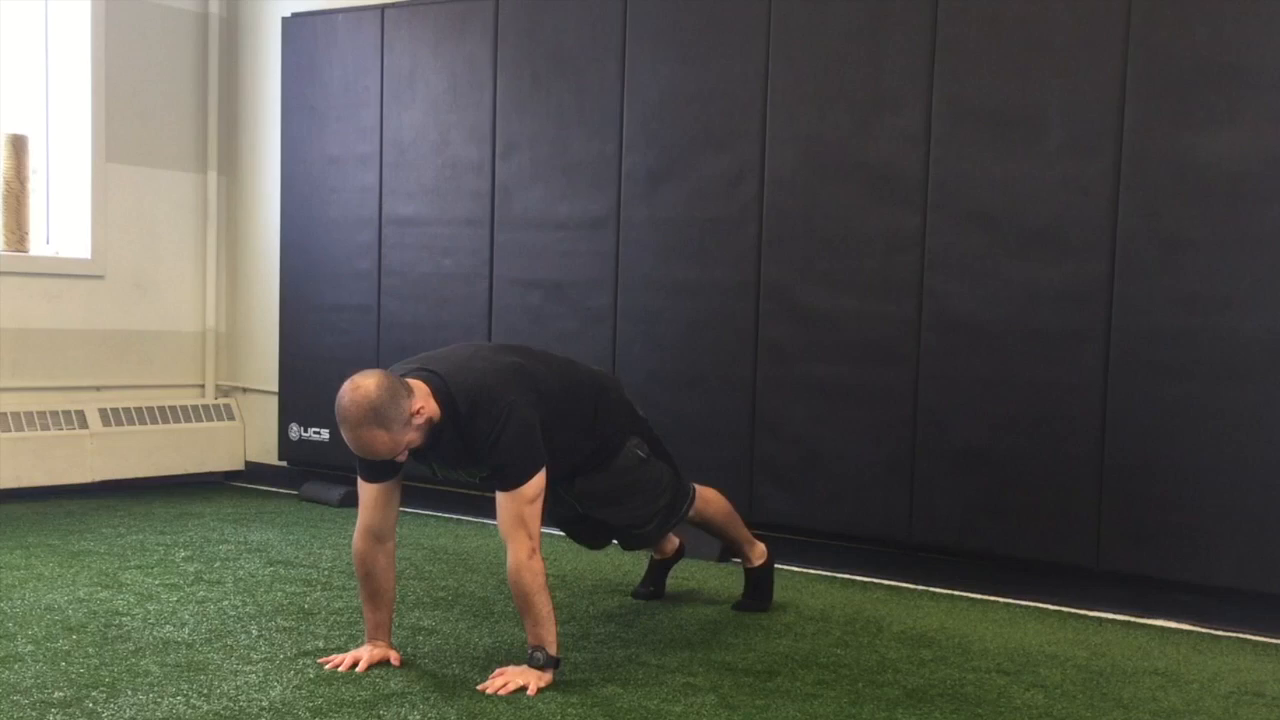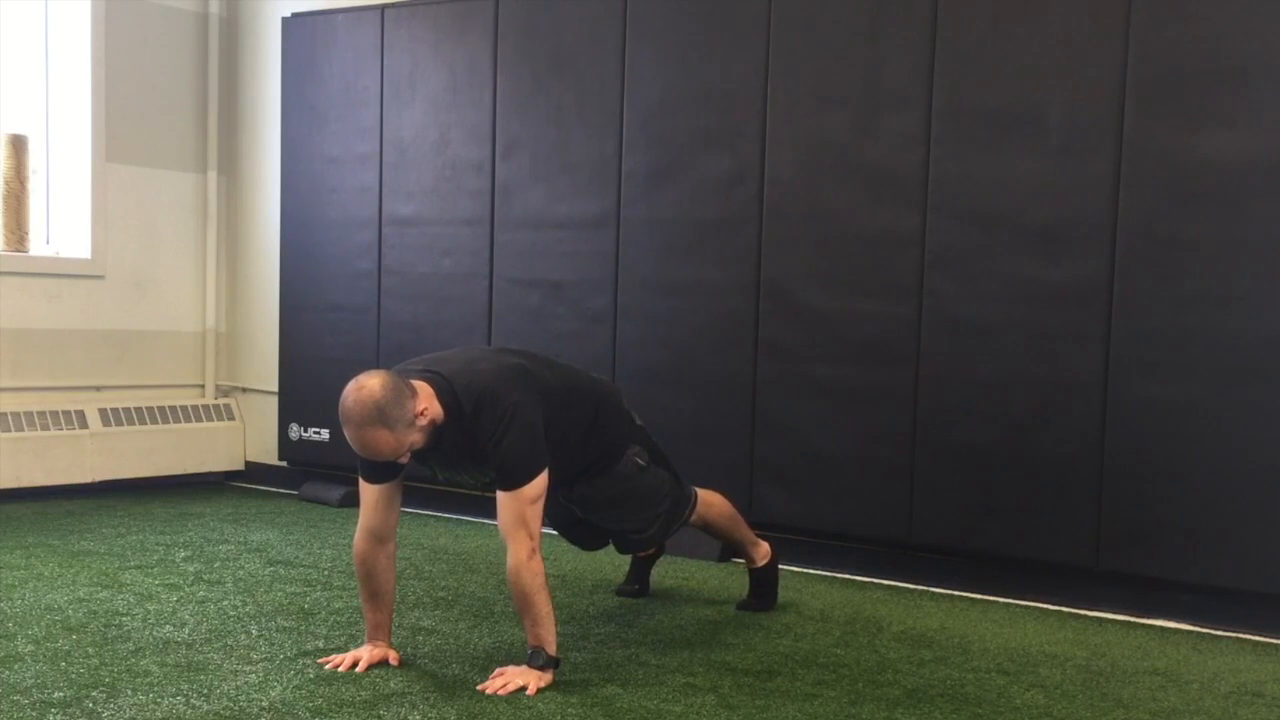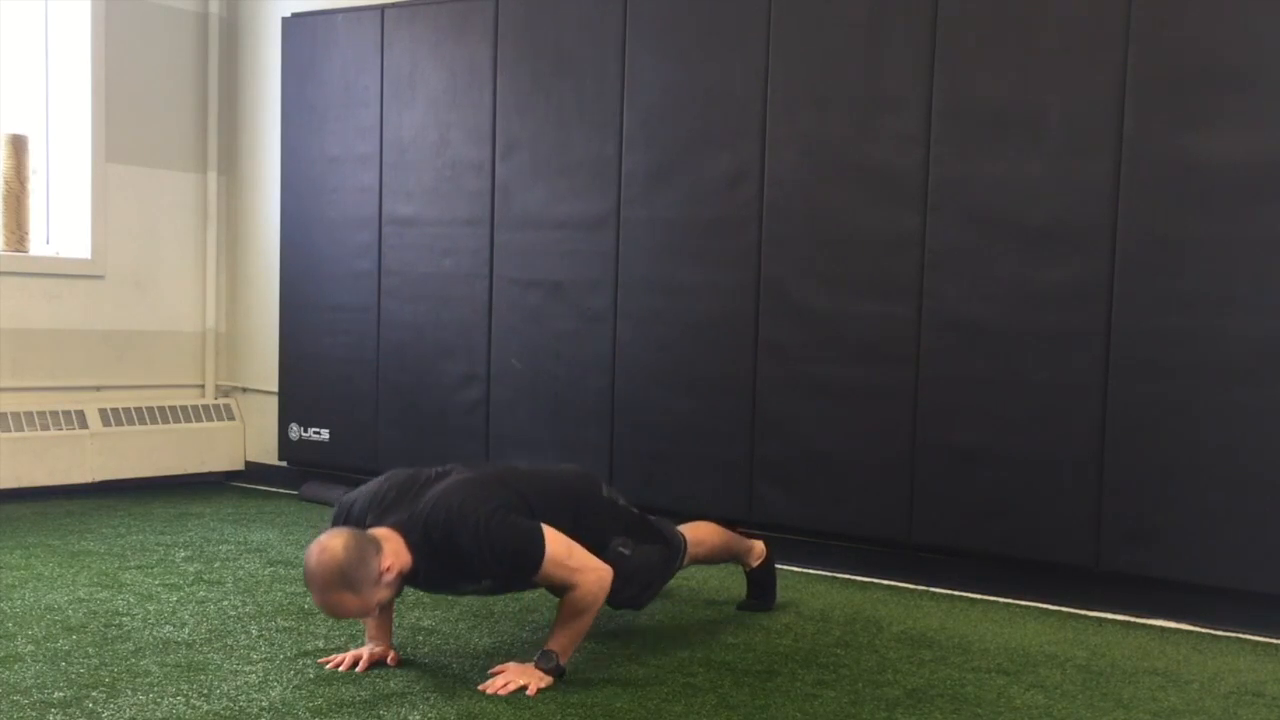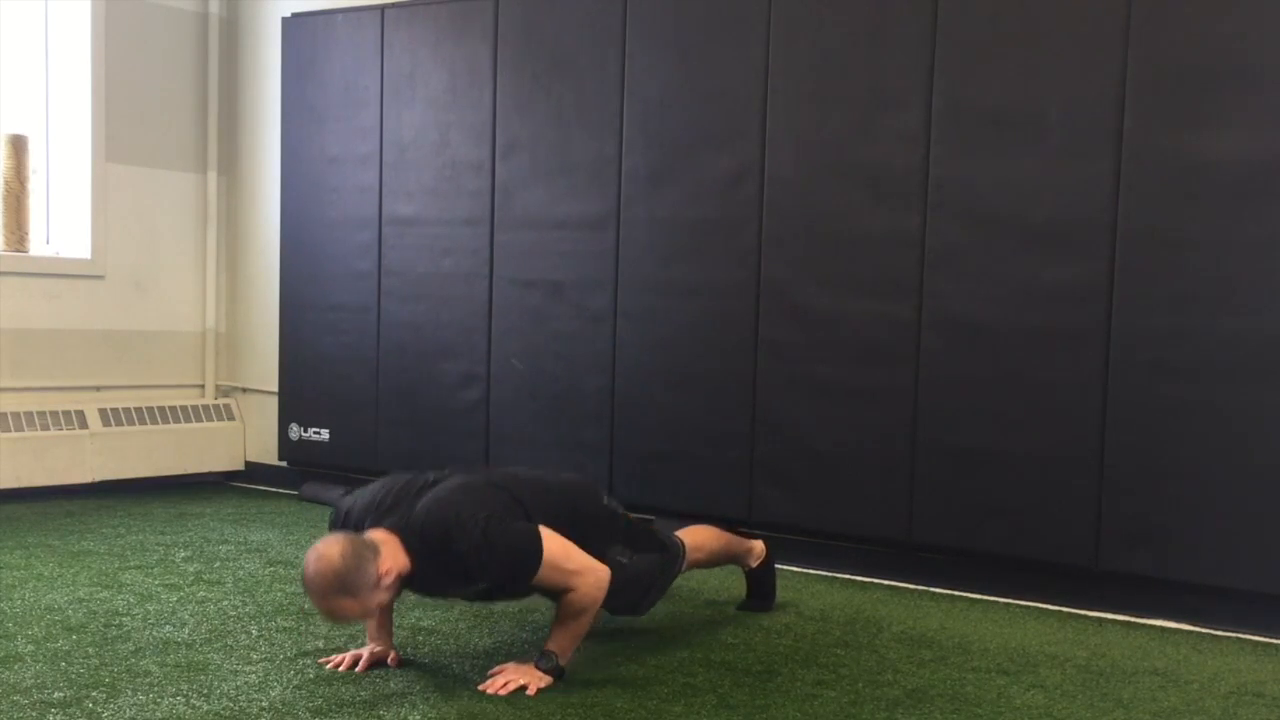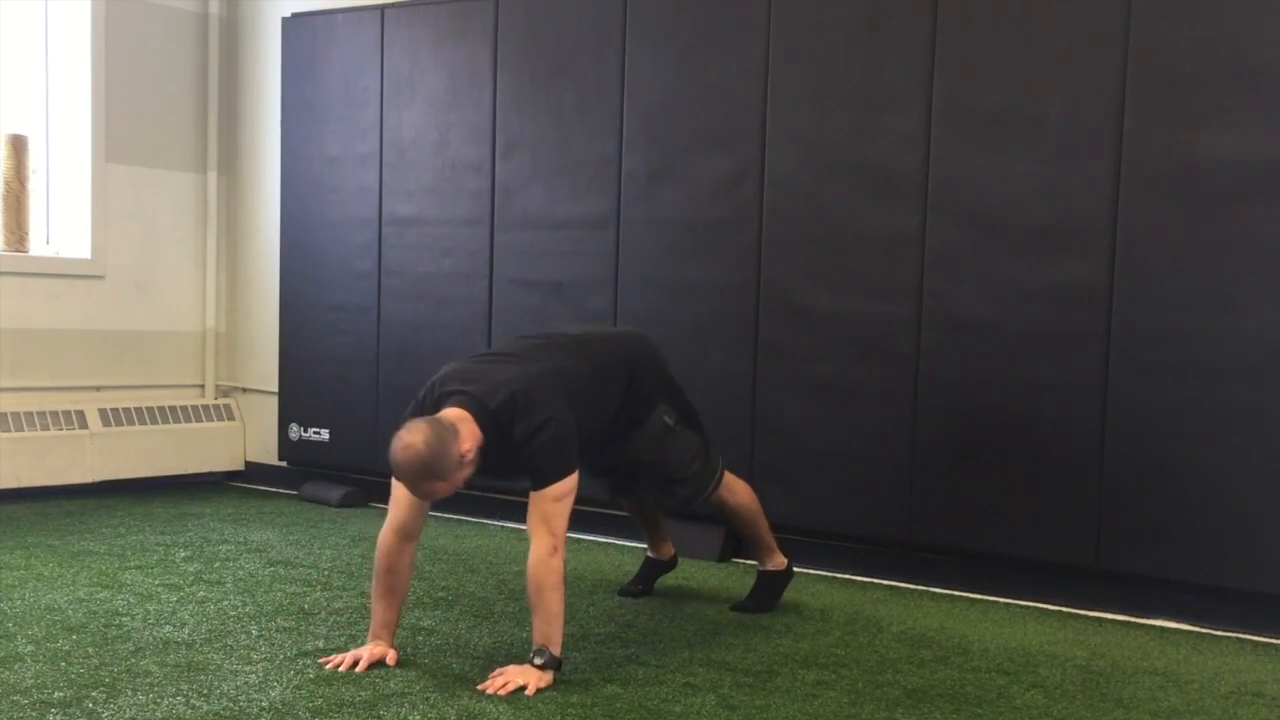
dt=0.7s
person 1, frame 1
left shoulder: (495, 408)
right shoulder: (380, 411)
left elbow: (523, 546)
right elbow: (374, 534)
left wrist: (542, 661)
right wrist: (377, 639)
left hip: (599, 429)
right hip: (549, 453)
left knee: (674, 503)
right knee: (598, 533)
left ankle: (754, 556)
right ankle: (666, 553)
person 1, frame 2
left shoulder: (499, 409)
right shoulder: (382, 415)
left elbow: (522, 547)
right elbow: (374, 535)
left wrist: (542, 661)
right wrist: (377, 639)
left hip: (598, 436)
right hip: (547, 458)
left knee: (677, 508)
right knee: (594, 536)
left ankle: (758, 555)
right ankle: (646, 553)
person 1, frame 3
left shoulder: (468, 532)
right shoulder: (355, 520)
left elbow: (594, 576)
left wrist: (547, 664)
right wrist: (377, 638)
left hip: (580, 515)
right hip: (535, 511)
left knee: (673, 551)
left ankle: (753, 554)
right ankle: (640, 531)
person 1, frame 4
left shoulder: (467, 534)
right shoulder: (353, 522)
left elbow: (593, 577)
left wrist: (547, 664)
right wrist: (379, 640)
left hip: (573, 519)
right hip: (532, 515)
left knee: (671, 555)
left ankle: (753, 553)
right ankle: (642, 526)
person 1, frame 5
left shoulder: (536, 423)
right shoulder: (424, 420)
left elbow: (546, 544)
right elbow: (398, 534)
left wrist: (543, 662)
right wrist: (379, 639)
left hip: (636, 382)
right hip: (583, 377)
left knee: (703, 484)
right knee: (629, 484)
left ankle: (773, 565)
right ankle: (661, 555)
